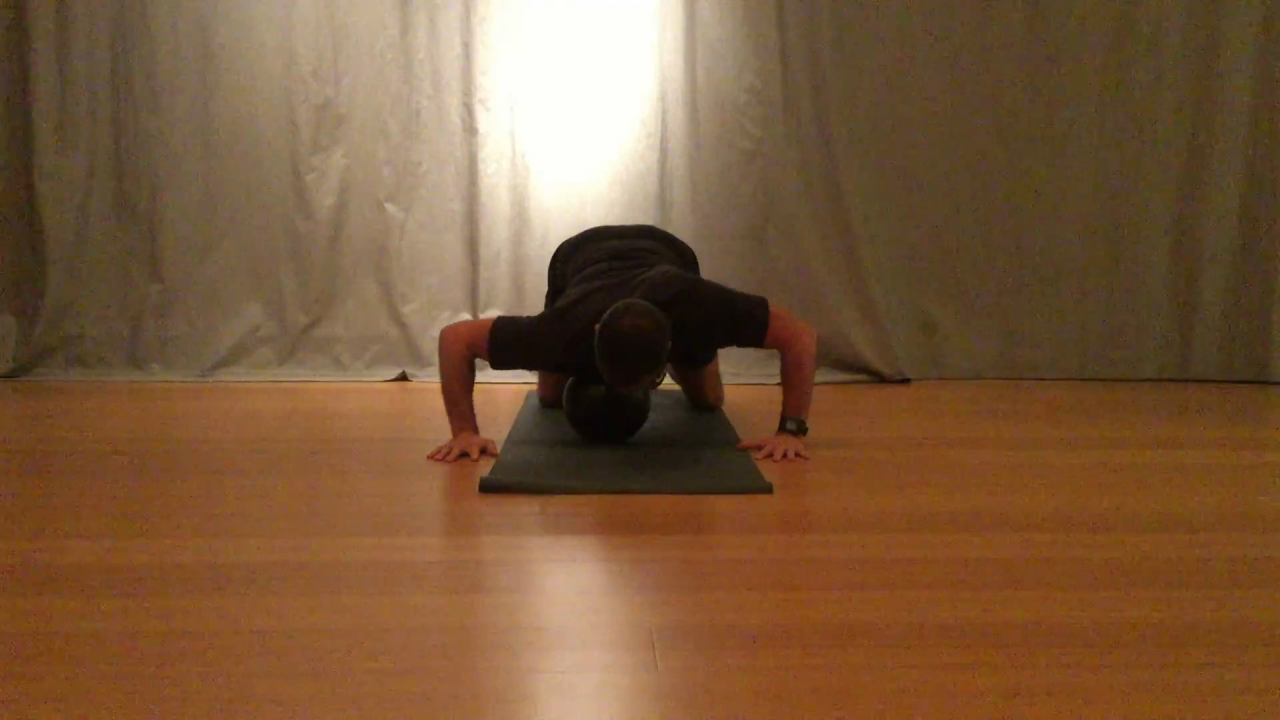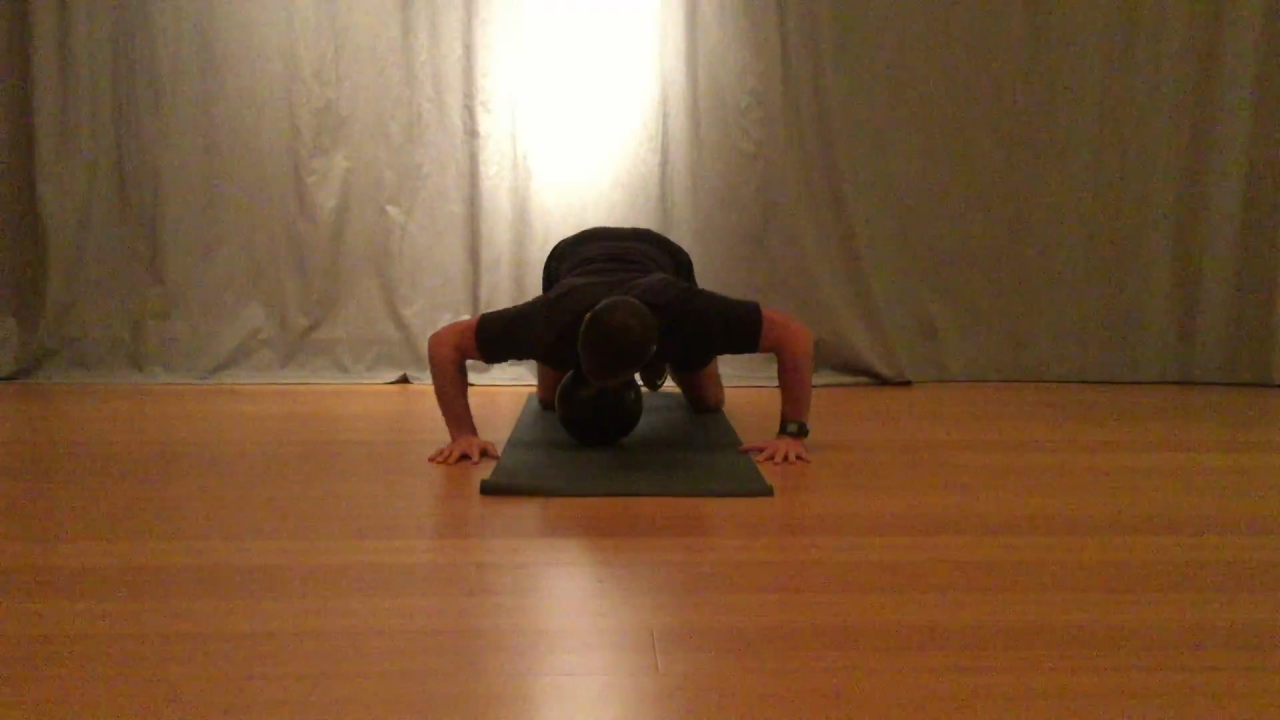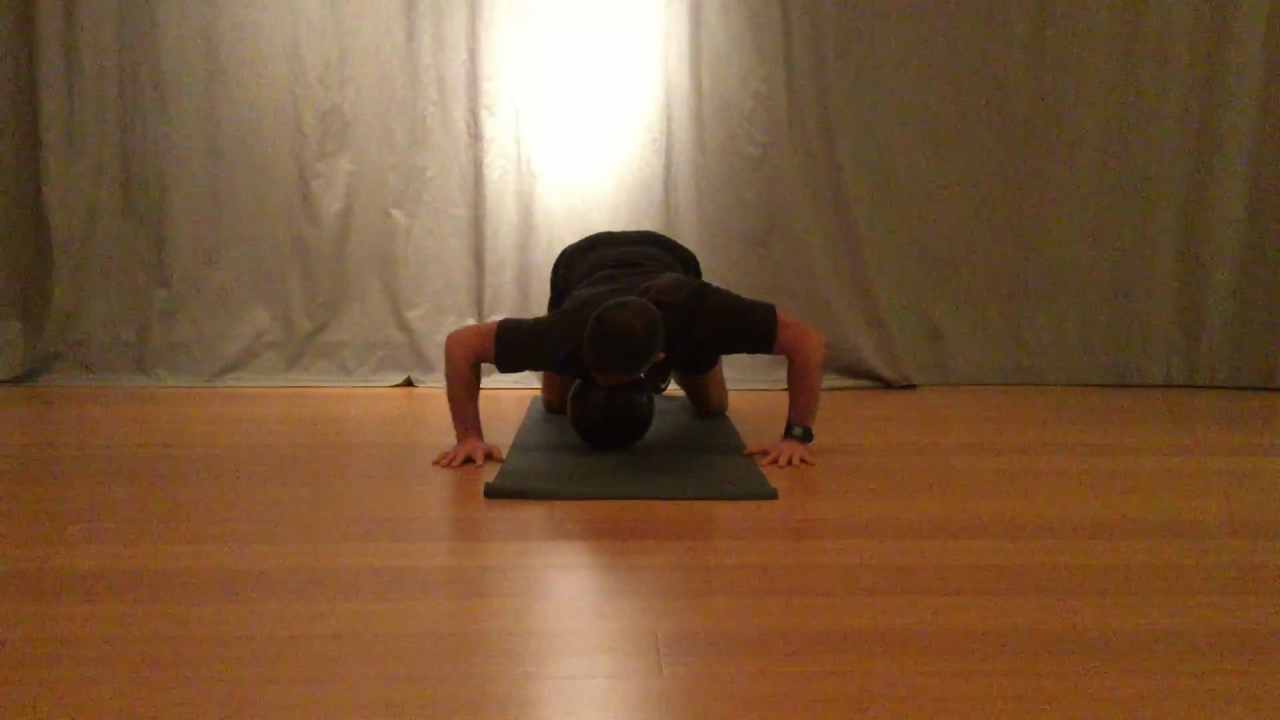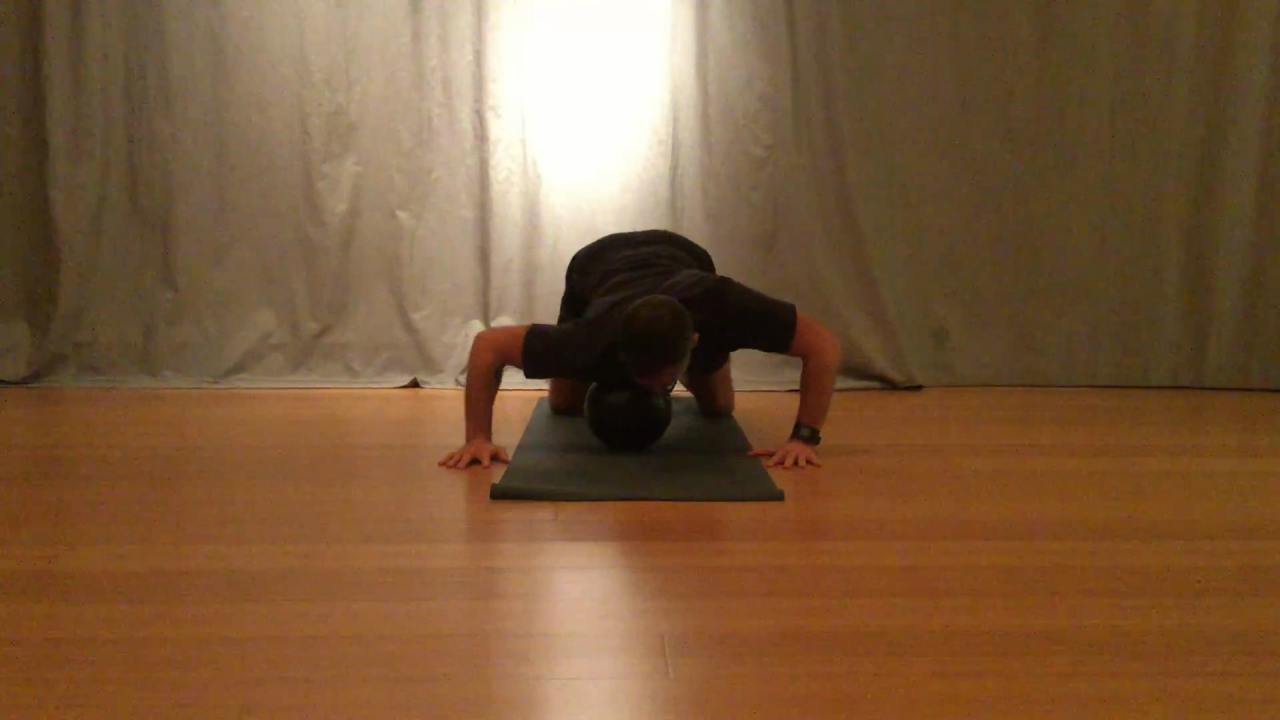
dt=0.4s
person 1, frame 1
left shoulder: (692, 304)
right shoulder: (566, 331)
left elbow: (800, 337)
right elbow: (454, 338)
left wrist: (792, 429)
right wrist: (464, 431)
left hip: (665, 254)
left knee: (708, 399)
right knee: (551, 398)
left ankle: (674, 369)
person 1, frame 2
left shoulder: (683, 309)
right shoulder: (553, 321)
left elbow: (796, 338)
right elbow: (443, 343)
left wrist: (792, 432)
right wrist: (462, 433)
left hip: (661, 257)
left knee: (708, 402)
right knee: (551, 400)
left ankle: (665, 366)
person 1, frame 3
left shoulder: (697, 310)
right shoulder: (569, 331)
left elbow: (808, 342)
right elbow: (460, 344)
left wrist: (796, 435)
right wrist: (469, 436)
left hip: (668, 259)
right hip: (582, 263)
left knee: (712, 404)
right knee: (555, 403)
left ankle: (673, 371)
person 1, frame 4
left shoulder: (720, 305)
right shoulder: (596, 338)
left elbow: (824, 345)
right elbow: (487, 345)
left wrist: (804, 437)
right wrist: (478, 437)
left hip: (681, 258)
right hip: (595, 266)
left knee: (718, 406)
right knee: (563, 405)
left ankle: (690, 379)
